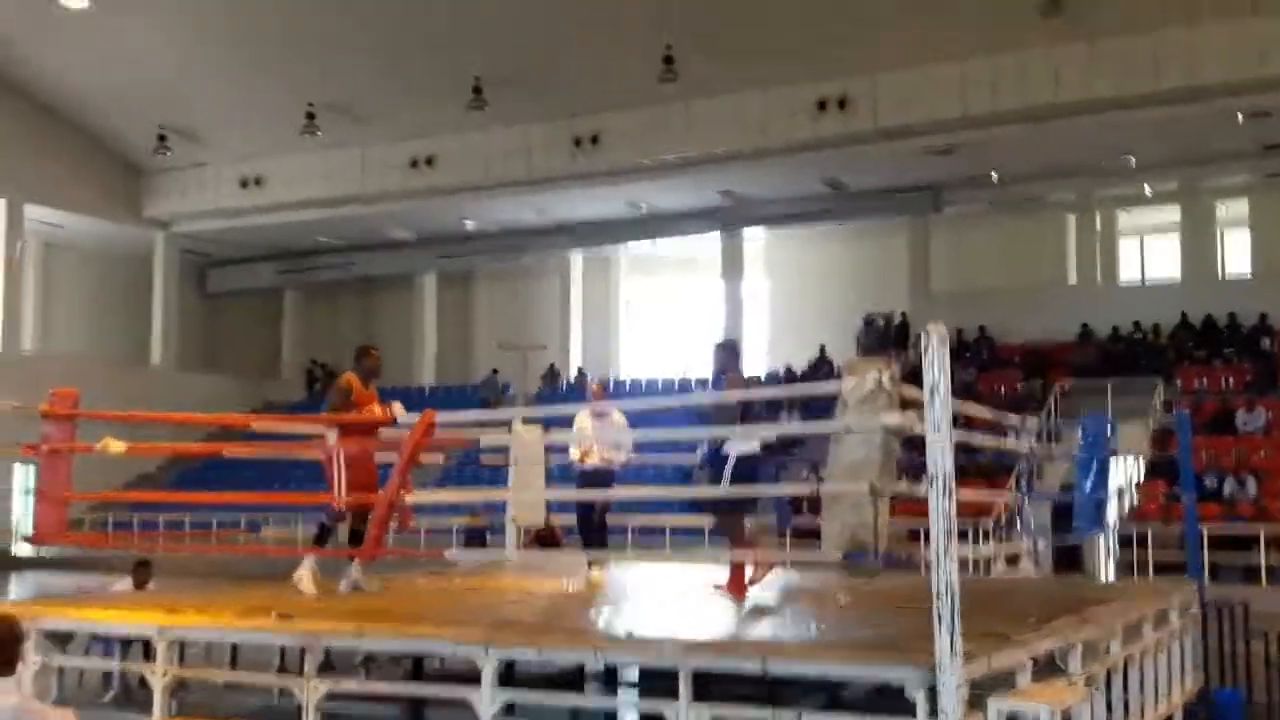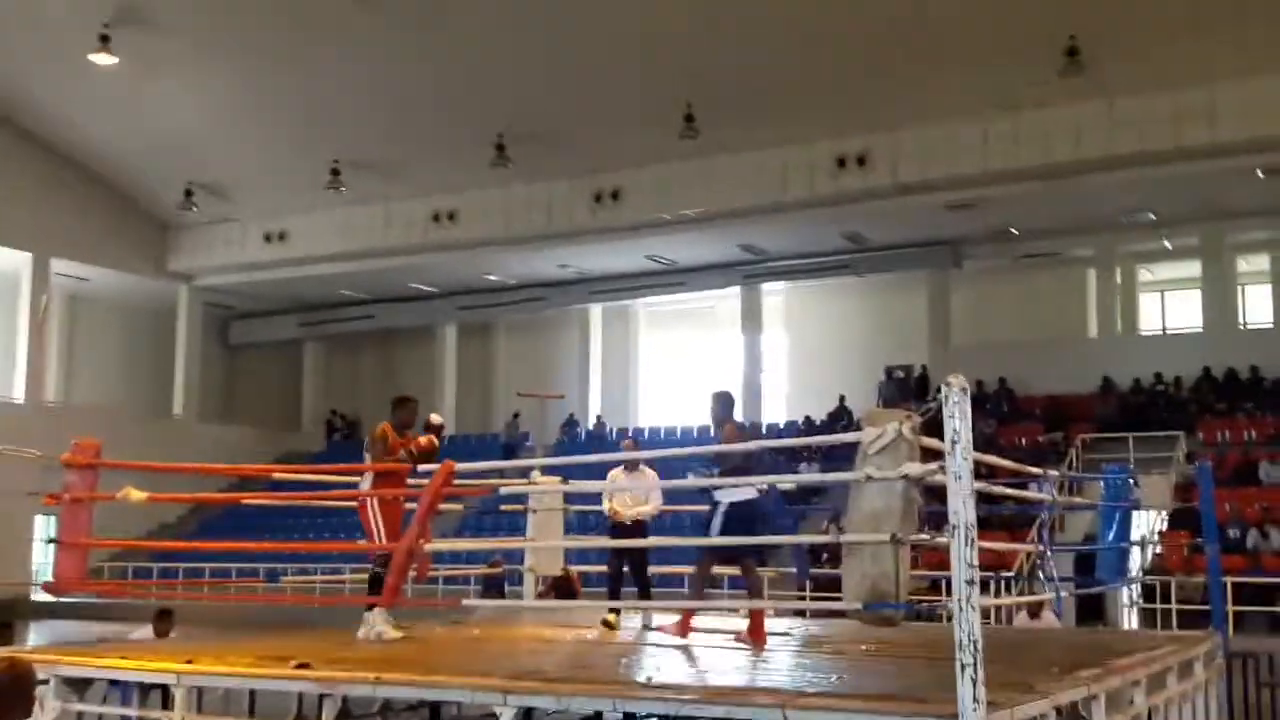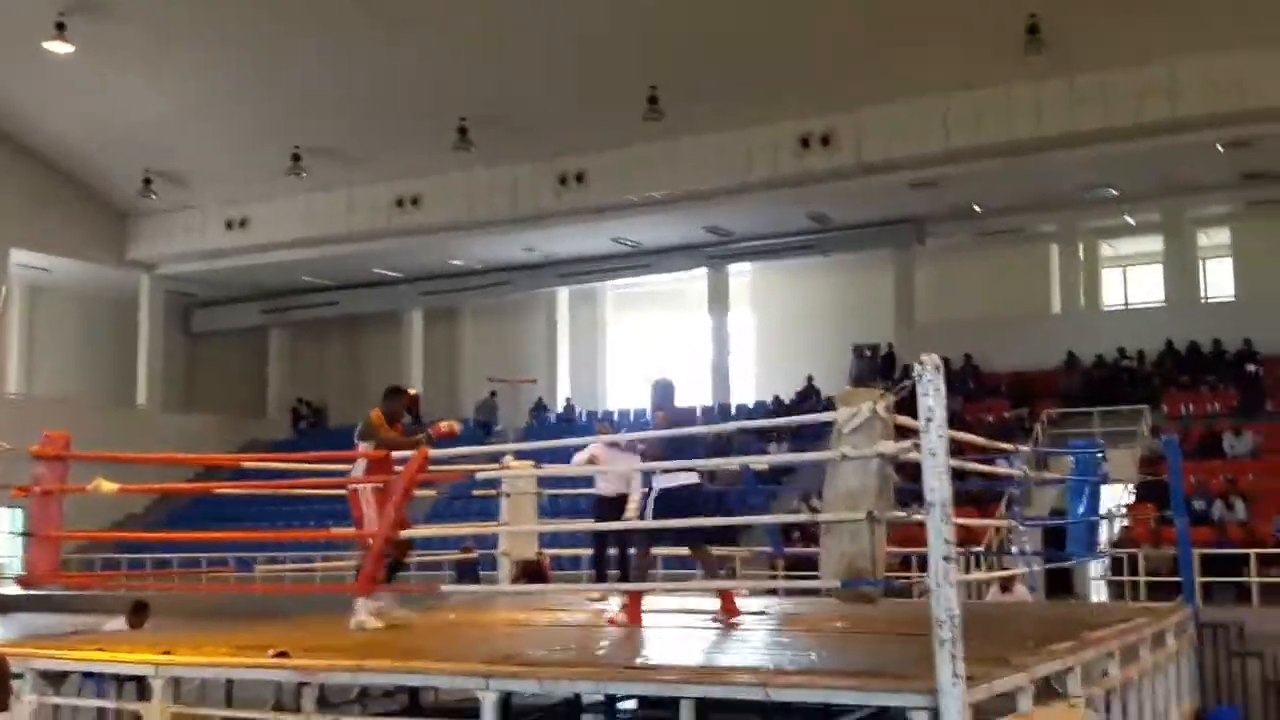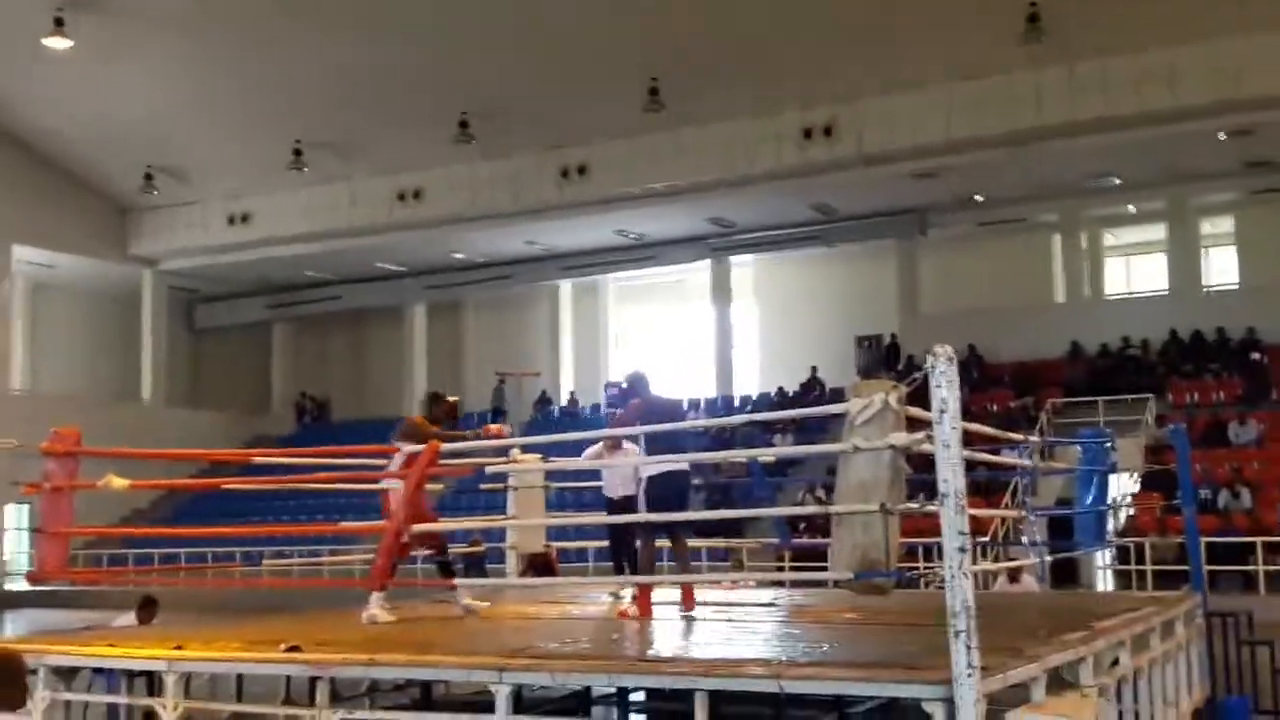
dt=0.3s
person 1, frame 1
left shoulder: (731, 380)
right shoulder: (733, 381)
left elbow: (731, 418)
left wrist: (714, 444)
left hip: (736, 453)
right hip: (743, 452)
left knee: (723, 514)
right knee: (734, 514)
left ankle: (759, 555)
right ankle: (736, 581)
person 1, frame 2
left shoulder: (729, 429)
right shoulder: (737, 429)
left elbow: (735, 464)
left hip: (732, 501)
right hip: (747, 500)
left knee: (705, 560)
right knee: (748, 563)
left ankle: (685, 623)
right ankle: (756, 631)
person 1, frame 3
left shoulder: (661, 417)
left elbow: (656, 454)
right wrist: (649, 448)
left hip: (668, 486)
right hip: (691, 484)
left knee: (644, 545)
right knee: (697, 544)
left ankle: (632, 610)
right ankle: (728, 603)
person 1, frame 4
left shoulder: (637, 405)
right shoulder: (673, 404)
left elbow: (616, 431)
left hip: (657, 474)
right hip: (680, 471)
left knee: (647, 536)
right knee: (677, 533)
left ankle: (643, 603)
right ankle: (687, 594)
person 2, frame 1
left shoulder: (372, 389)
right shoulder: (345, 384)
right elbow: (329, 415)
left wrist: (386, 416)
right wrist: (362, 416)
left hip: (364, 452)
right hip: (343, 451)
left knee: (363, 511)
right knee: (339, 509)
left ankle: (353, 573)
right ankle: (307, 568)
person 2, frame 2
left shoulder: (407, 437)
right shoulder: (380, 433)
left elbow: (425, 461)
right elbow: (379, 464)
left wrist: (432, 439)
right wrist: (409, 452)
left hip: (394, 501)
right hip: (375, 500)
left knee: (389, 558)
right knee: (385, 555)
left ankle: (370, 620)
right ankle: (379, 620)
person 2, frame 3
left shoulder: (395, 424)
right shoulder: (373, 421)
left elbow: (418, 443)
right elbow: (396, 444)
right wrist: (431, 435)
left hip: (383, 488)
right hip: (366, 488)
left knee: (403, 542)
left ankle: (381, 596)
right ankle: (361, 610)
person 2, frame 4
left shoulder: (433, 430)
right shoulder: (413, 425)
left elbow: (451, 443)
right elbow: (443, 438)
right wrist: (479, 434)
left hip: (414, 491)
right hip: (398, 489)
left knee: (438, 542)
right knee: (400, 543)
left ankle: (462, 597)
right ankle: (376, 604)
person 3, frame 1
left shoulder: (618, 420)
right shoulder: (581, 418)
left elbow: (626, 452)
right elbow: (573, 447)
left wrist: (607, 457)
right wrist: (578, 457)
left hip: (605, 473)
right hip: (584, 473)
left knee: (598, 516)
right knee: (584, 518)
right ankle: (594, 560)
person 3, frame 2
left shoulder: (650, 476)
right shoulder: (614, 475)
left elbow: (656, 504)
right elbow: (606, 499)
left wrist: (636, 512)
right wrist: (610, 510)
left hip: (639, 527)
right hip: (618, 527)
left knee: (640, 571)
right knee: (614, 569)
right ankle: (613, 612)
person 3, frame 3
left shoulder: (629, 451)
right shoulder: (596, 448)
left elbow: (636, 482)
right elbow: (575, 462)
left wrist: (632, 509)
right wrist: (588, 458)
left hip: (622, 501)
right hip: (602, 500)
left knee: (623, 546)
right knee: (599, 544)
right ankle: (600, 584)
person 3, frame 4
left shoulder: (633, 450)
right shoulder: (602, 449)
left elbow: (642, 475)
right elbow: (585, 458)
right wrist: (603, 445)
left hip: (629, 501)
right hip: (610, 501)
left knee: (628, 544)
right knee: (615, 544)
